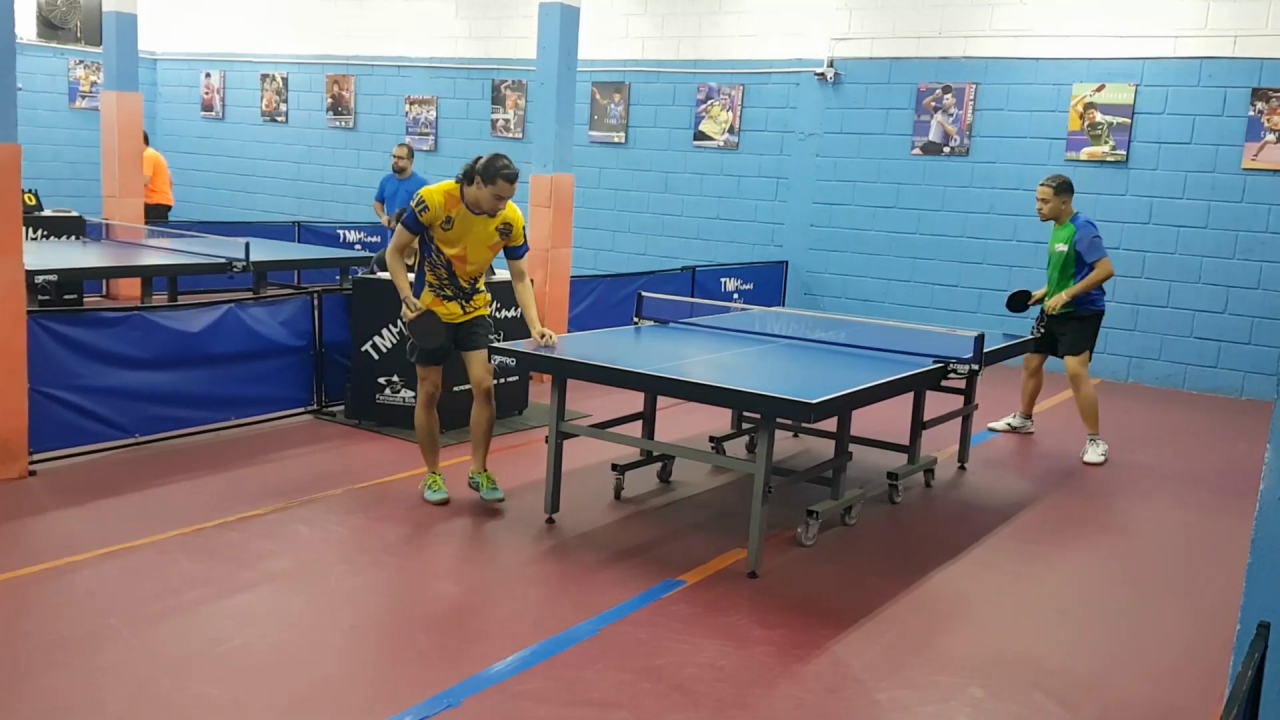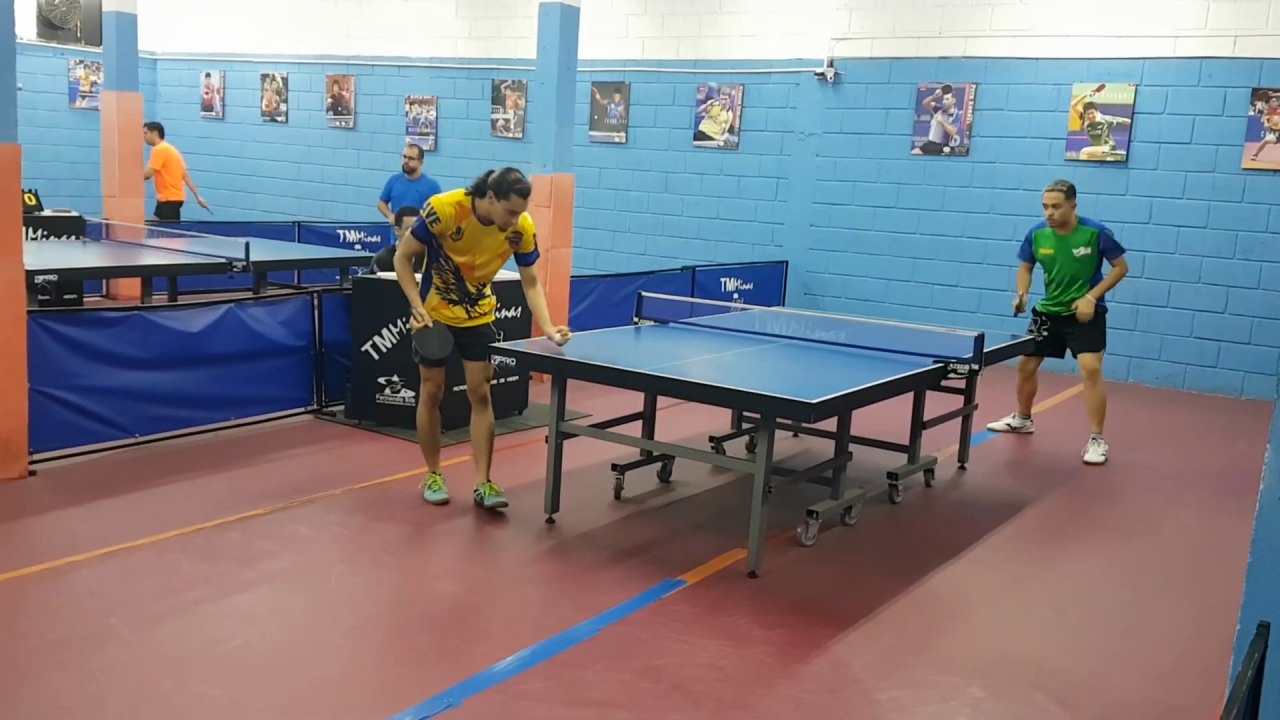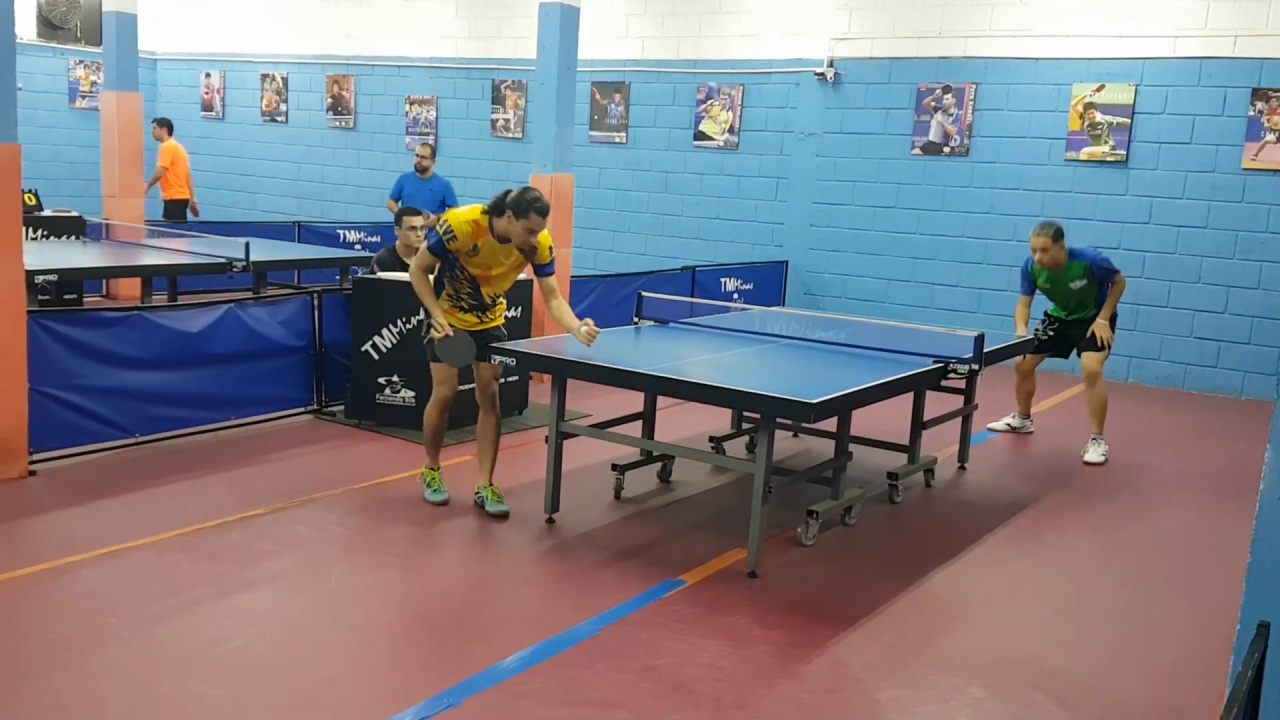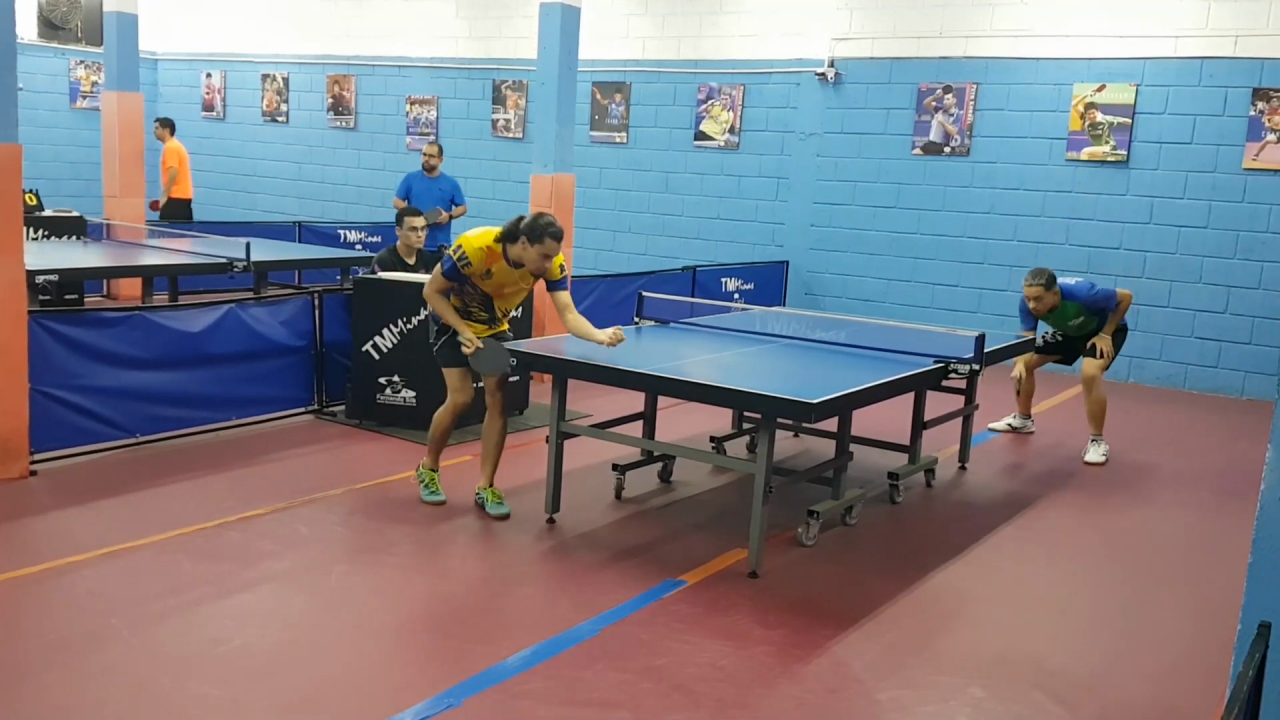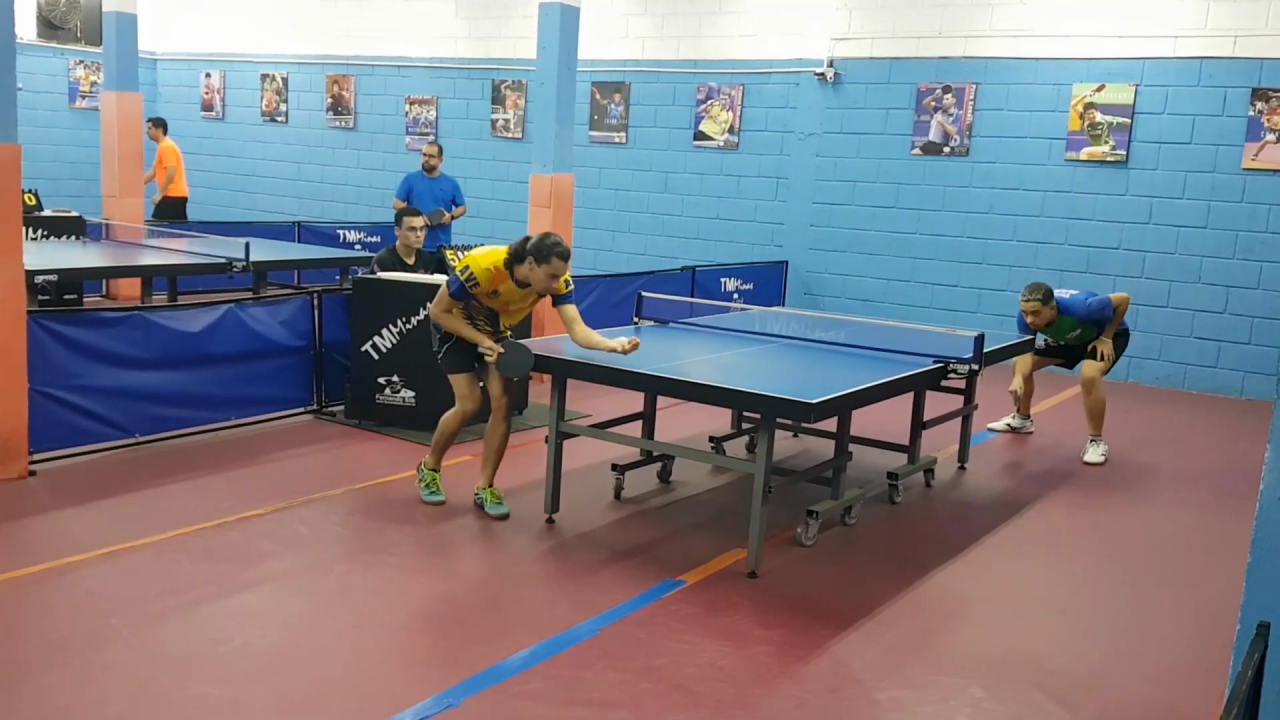
dt=0.2s
person 1, frame 1
left shoulder: (511, 219)
right shoulder: (433, 199)
left elbow: (520, 278)
right elbow: (394, 251)
left wrist: (534, 325)
right wrist: (408, 298)
left hip: (475, 312)
right hip: (429, 312)
left knee: (484, 387)
right knee: (429, 392)
left ankle: (479, 472)
right ankle: (432, 474)
person 1, frame 2
left shoulder: (522, 228)
right shoulder: (443, 208)
left elbow: (531, 284)
right elbow: (402, 258)
left wrist: (548, 326)
right wrist: (418, 307)
left hip: (480, 317)
right hip: (435, 315)
left knee: (481, 394)
right knee: (432, 394)
left ankle: (483, 483)
right ankle: (433, 475)
person 1, frame 3
left shoulder: (539, 243)
right shoulder: (460, 223)
left elbow: (553, 298)
right elbow: (417, 269)
left wrist: (577, 327)
right wrist: (438, 316)
left hip: (489, 321)
right hip: (446, 315)
left knee: (489, 395)
right knee: (445, 393)
left ankle: (485, 484)
right ankle: (431, 471)
person 1, frame 4
left shoulder: (551, 262)
right shoulder: (474, 247)
left elbow: (568, 315)
right elbow: (431, 291)
left wrist: (600, 336)
right wrist: (463, 331)
left hip: (494, 327)
right hip: (453, 322)
left knee: (497, 399)
right knee: (460, 398)
left ankle: (486, 486)
right ankle: (428, 468)
person 1, frame 5
left shoulder: (556, 278)
right shoulder: (480, 266)
left elbow: (577, 328)
right elbow: (437, 311)
left wrist: (611, 344)
right wrist: (480, 340)
left hip: (496, 333)
right hip: (456, 330)
left knee: (502, 404)
right knee: (468, 404)
left ankle: (485, 487)
right ankle: (429, 467)
person 2, frame 1
left shoulder: (1082, 230)
right shoulder: (1052, 228)
left elbow: (1106, 269)
left wrist: (1066, 296)
right wrist: (1047, 289)
left hip: (1083, 313)
right hip: (1052, 311)
left knee: (1076, 373)
right knee: (1031, 363)
left ankle: (1095, 441)
right ankle: (1023, 419)
person 2, frame 2
left shoulder: (1096, 232)
right shoulder: (1036, 234)
left elbow: (1121, 266)
right elbow: (1025, 267)
left wrist: (1092, 296)
right wrist: (1020, 294)
left hip: (1086, 313)
right hip: (1048, 312)
left knee: (1091, 369)
right knee: (1026, 366)
left ankle: (1097, 440)
right ankle: (1022, 419)
person 2, frame 3
left shoulder: (1089, 260)
right shoulder: (1030, 266)
left elbow: (1119, 282)
right elbow: (1023, 303)
left wrist: (1103, 319)
right wrist: (1021, 331)
left hip: (1094, 319)
right hip: (1059, 319)
left knee: (1092, 369)
right knee: (1023, 363)
left ankle: (1097, 440)
right ankle: (1022, 420)
person 2, frame 4
left shoulder: (1083, 295)
right shoulder: (1028, 305)
left elbow: (1126, 297)
left wrist: (1106, 334)
right wrist: (1020, 365)
left hip: (1106, 330)
right hip: (1069, 332)
left knee: (1090, 373)
right knee: (1024, 365)
left ankle: (1097, 441)
right ankle: (1023, 420)
person 2, frame 5
left shoulder: (1079, 309)
right shoulder: (1026, 317)
left elbow: (1124, 299)
right elbow: (1026, 354)
left wrist: (1106, 338)
right wrist: (1018, 379)
left hip: (1109, 334)
right hip: (1069, 338)
left knee: (1089, 375)
right knee: (1019, 366)
left ankle: (1096, 441)
right ankle: (1022, 420)
